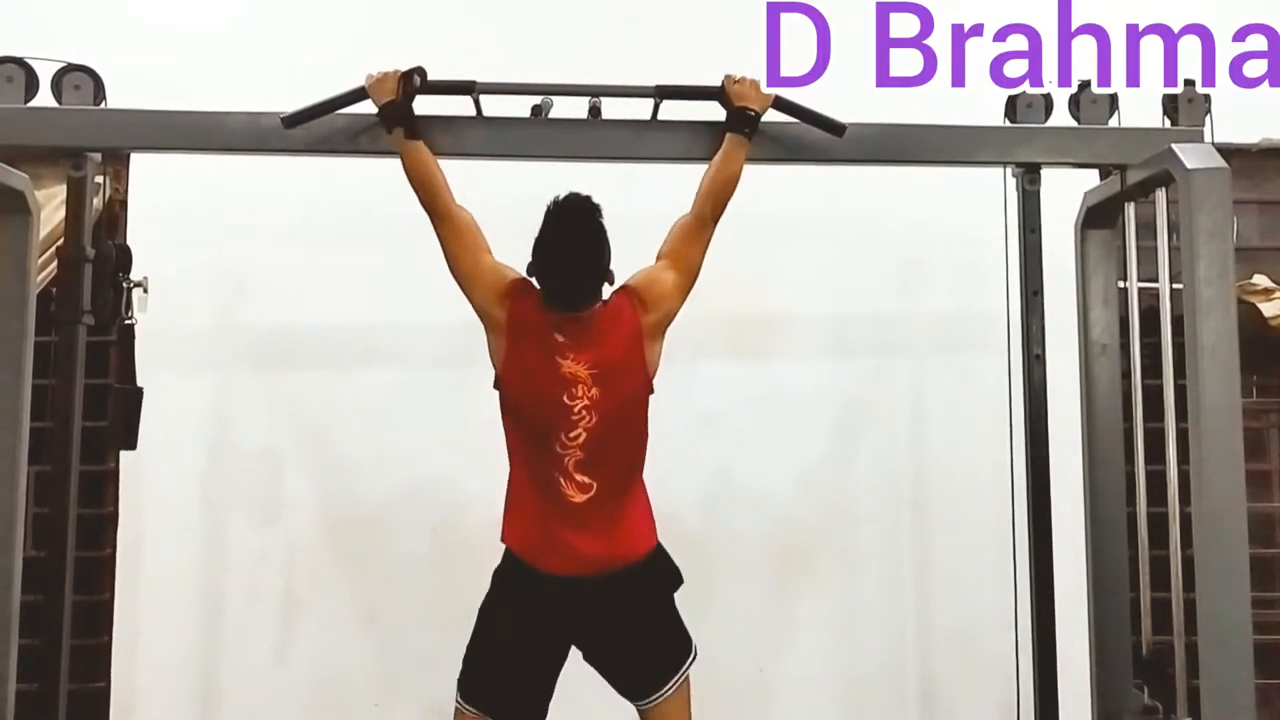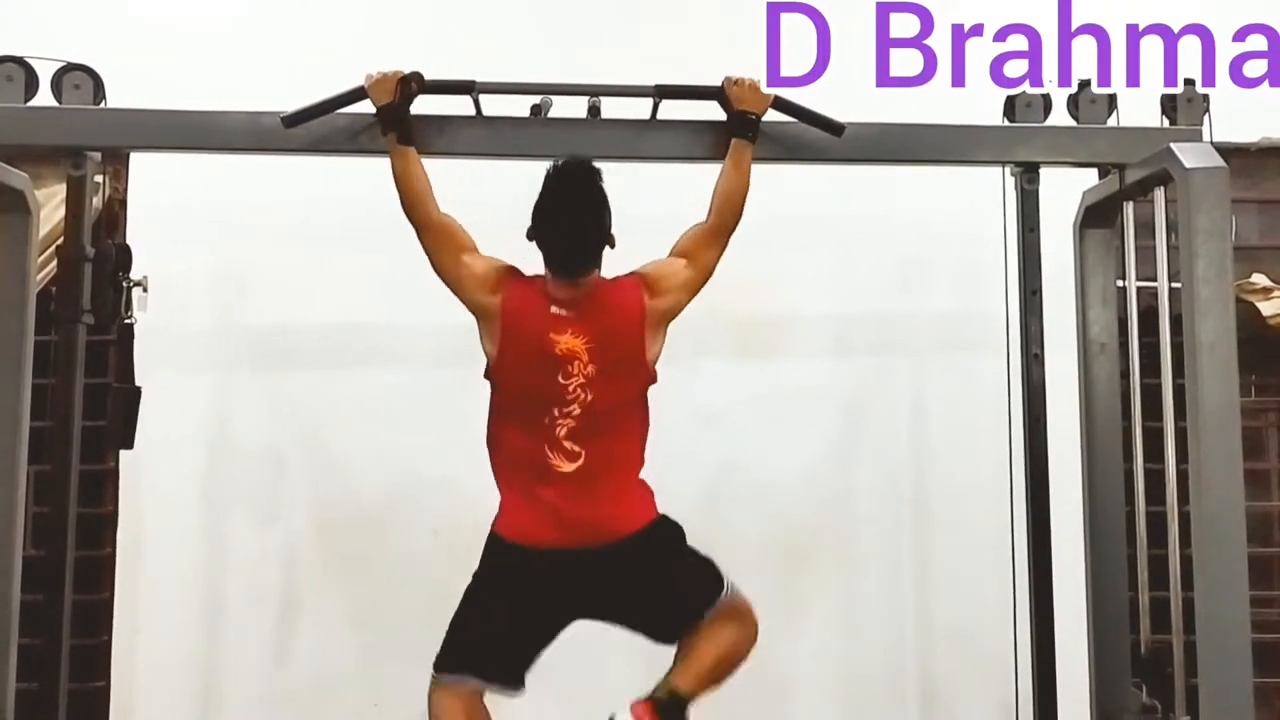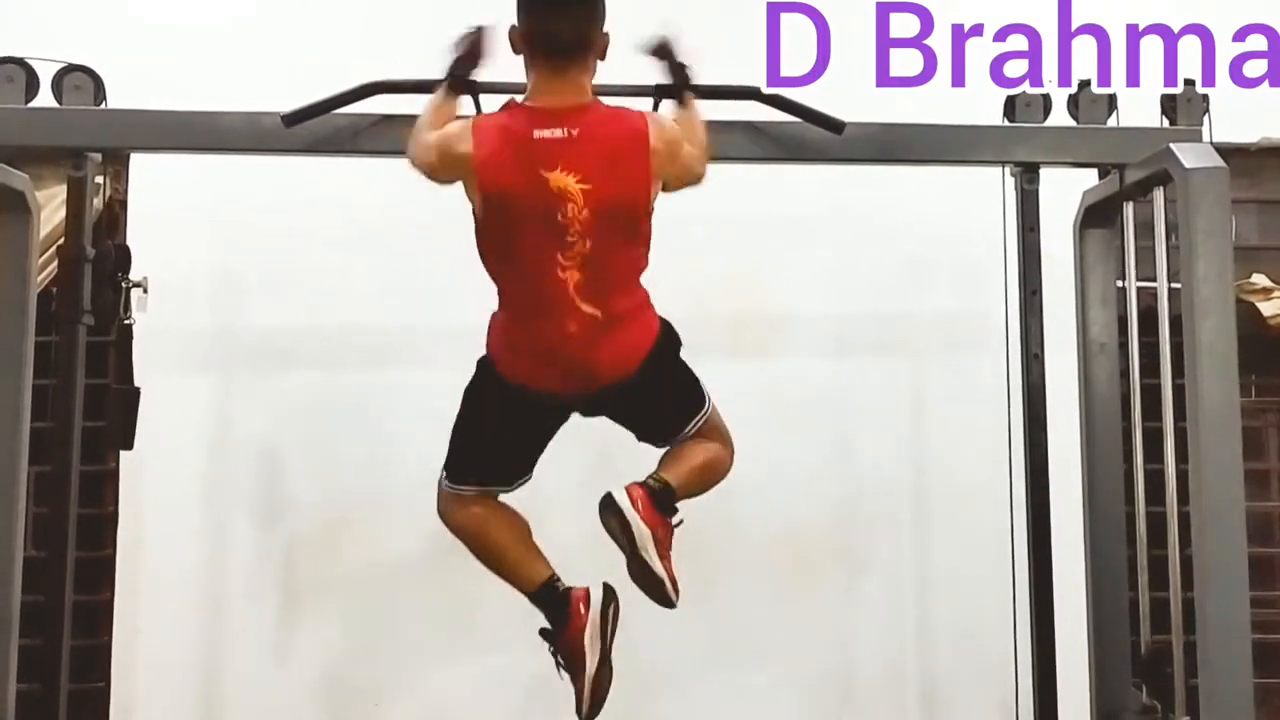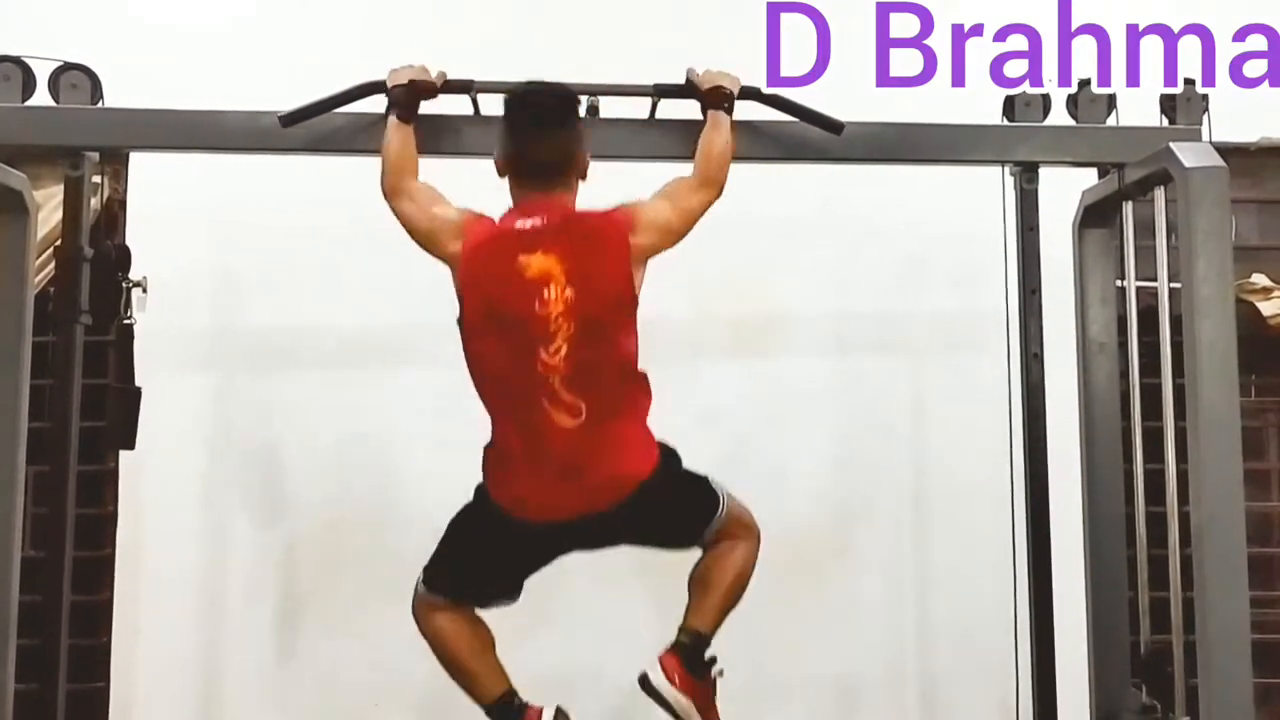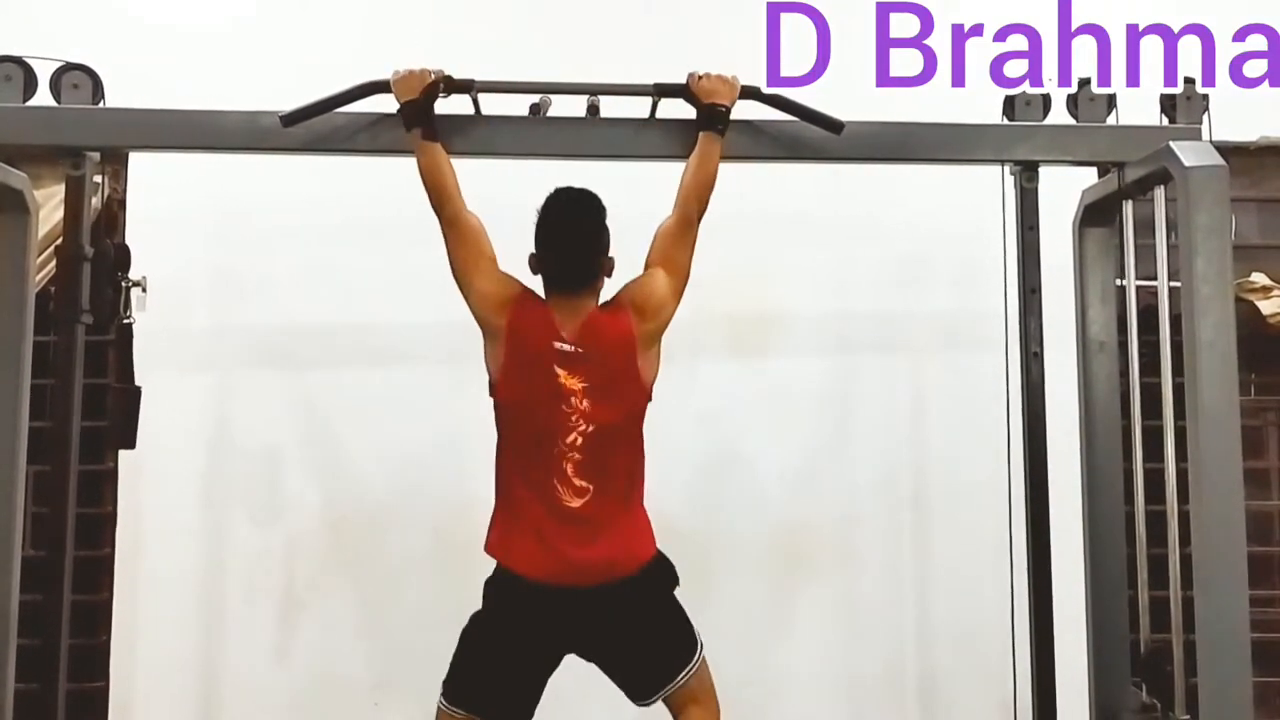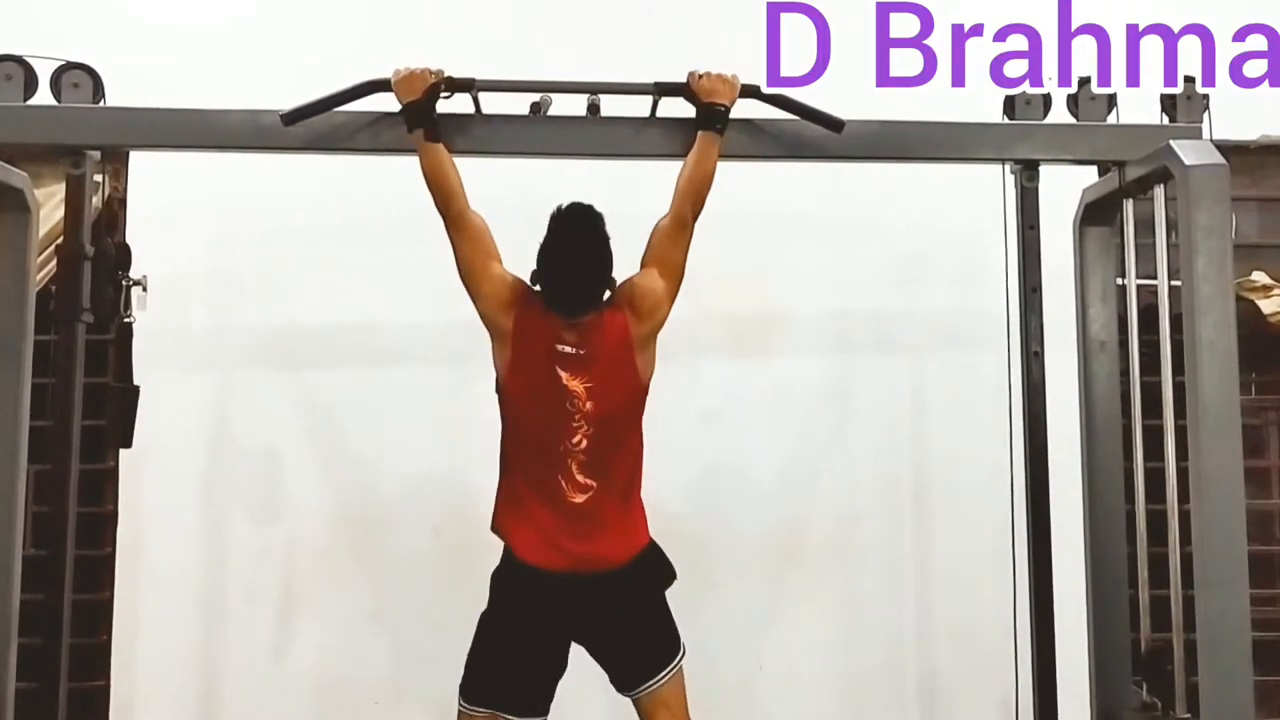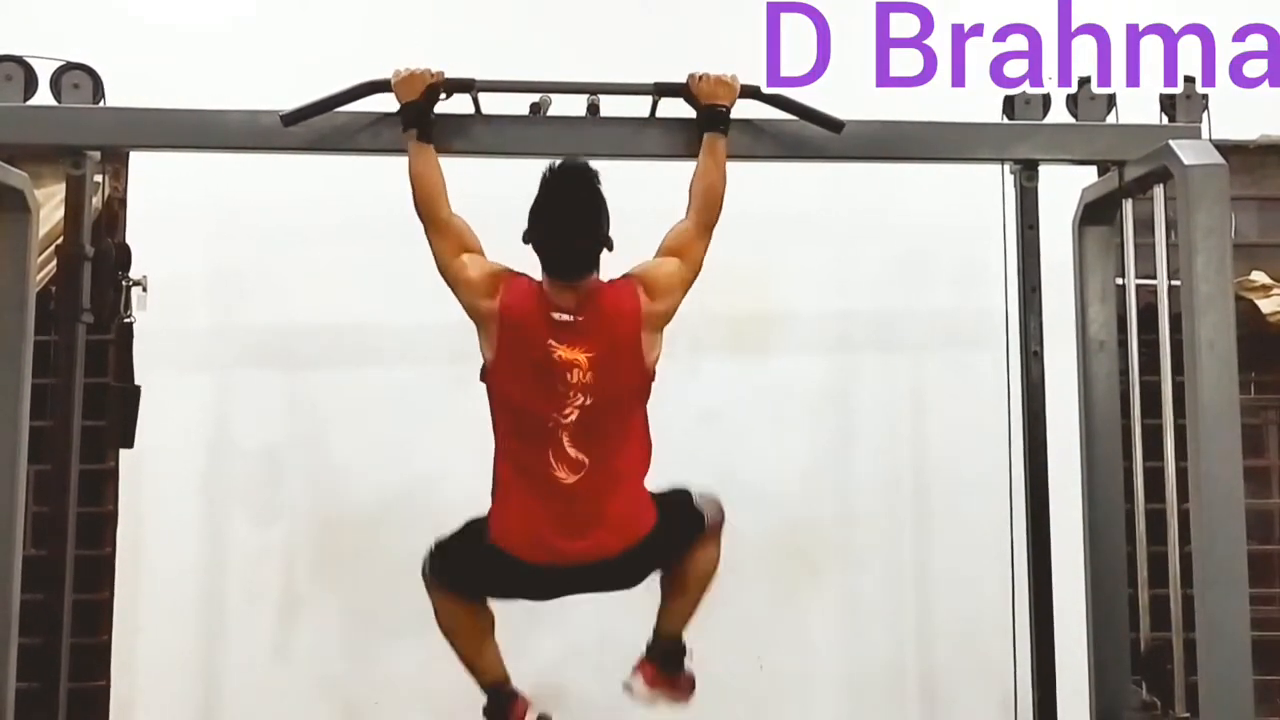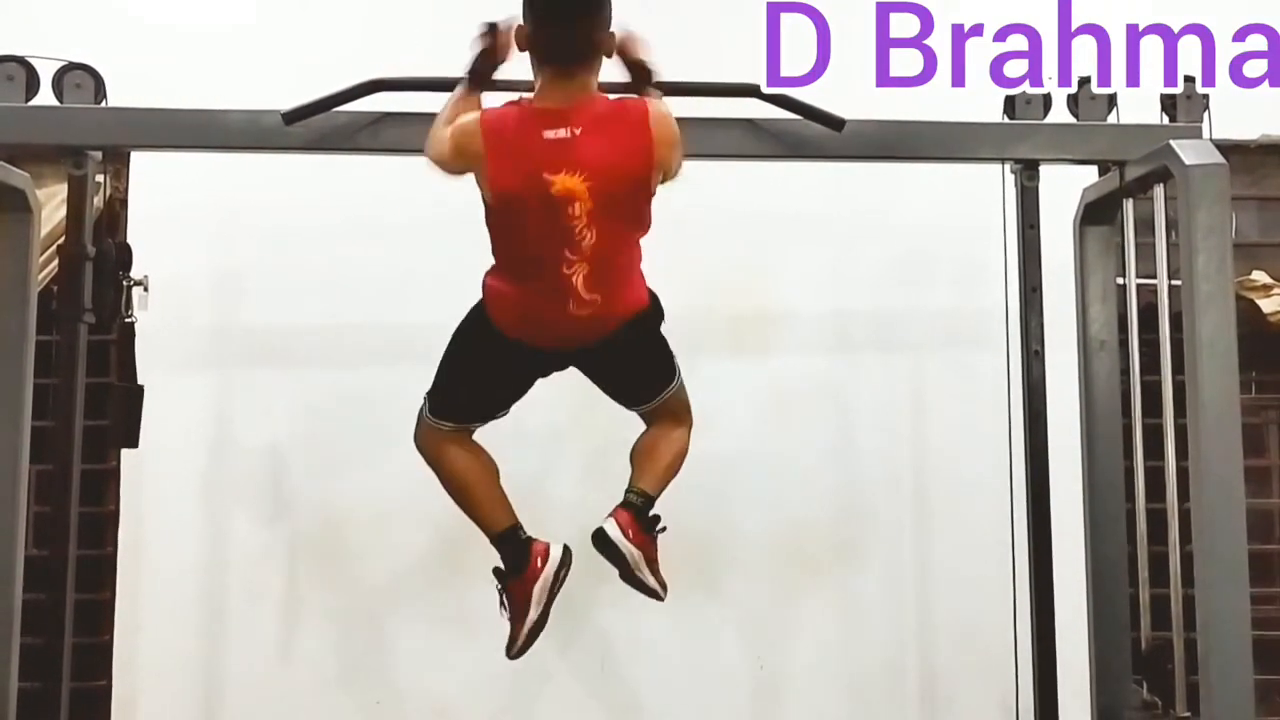
dt=0.3s
person 1, frame 1
left shoulder: (505, 316)
right shoulder: (643, 318)
left elbow: (443, 209)
right elbow: (704, 215)
left wrist: (398, 118)
right wrist: (741, 122)
left hip: (531, 578)
right hip: (628, 574)
person 1, frame 2
left shoulder: (496, 299)
right shoulder: (647, 301)
left elbow: (423, 214)
right elbow: (721, 225)
left wrist: (395, 122)
right wrist: (743, 129)
left hip: (522, 551)
right hip: (628, 543)
right knee: (734, 624)
person 1, frame 3
left shoulder: (479, 145)
right shoulder: (643, 139)
left elbow: (422, 151)
right elbow: (695, 162)
left wrist: (454, 78)
right wrist: (682, 85)
left hip: (522, 370)
right hip: (629, 358)
left knee: (462, 500)
right knee: (713, 444)
left ankle: (564, 608)
right ankle: (651, 500)
person 1, frame 4
left shoulder: (468, 247)
right shoulder: (624, 235)
left elbow: (398, 187)
right elbow: (707, 183)
left wrist: (402, 102)
right wrist: (717, 102)
left hip: (517, 505)
right hip: (627, 487)
left knee: (435, 604)
right knee: (736, 531)
right ankle: (686, 665)
person 1, frame 5
left shoulder: (504, 325)
right shoulder: (639, 328)
left elbow: (453, 216)
right elbow: (686, 218)
left wrist: (419, 118)
right wrist: (713, 119)
left hip: (525, 588)
right hip: (627, 581)
person 1, frame 6
left shoulder: (509, 325)
right shoulder: (637, 328)
left elbow: (458, 217)
right elbow: (681, 217)
left wrist: (420, 118)
right wrist: (712, 118)
left hip: (530, 578)
right hip: (623, 574)
person 1, frame 7
left shoulder: (498, 306)
right shoulder: (643, 307)
left elbow: (438, 221)
right elbow: (701, 221)
left wrist: (417, 120)
right wrist: (715, 120)
left hip: (517, 555)
right hip: (626, 546)
left knee: (445, 575)
right knee: (705, 519)
right ankle: (663, 658)
person 1, frame 8
left shoulder: (486, 132)
right shoulder: (647, 128)
left elbow: (440, 146)
left wrist: (482, 68)
right wrist: (640, 70)
left hip: (513, 327)
right hip: (618, 324)
left knee: (437, 431)
right knee: (672, 419)
left ankle: (522, 553)
right ankle: (633, 517)
